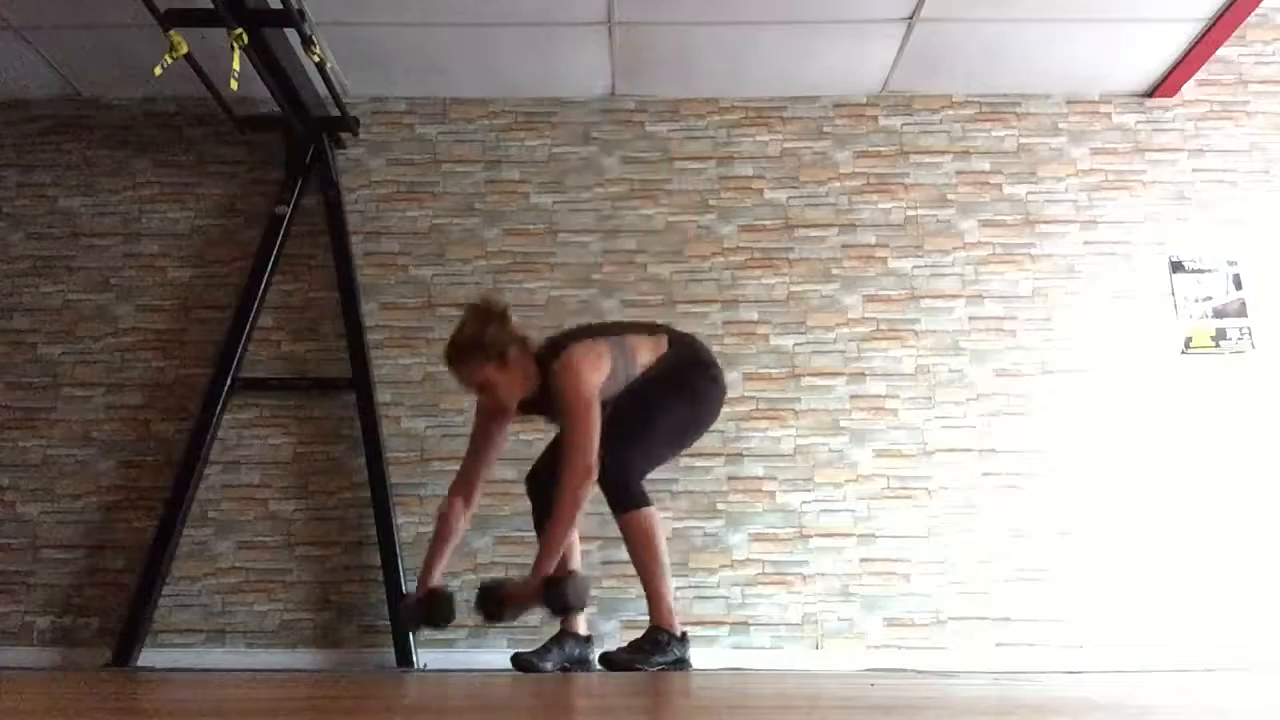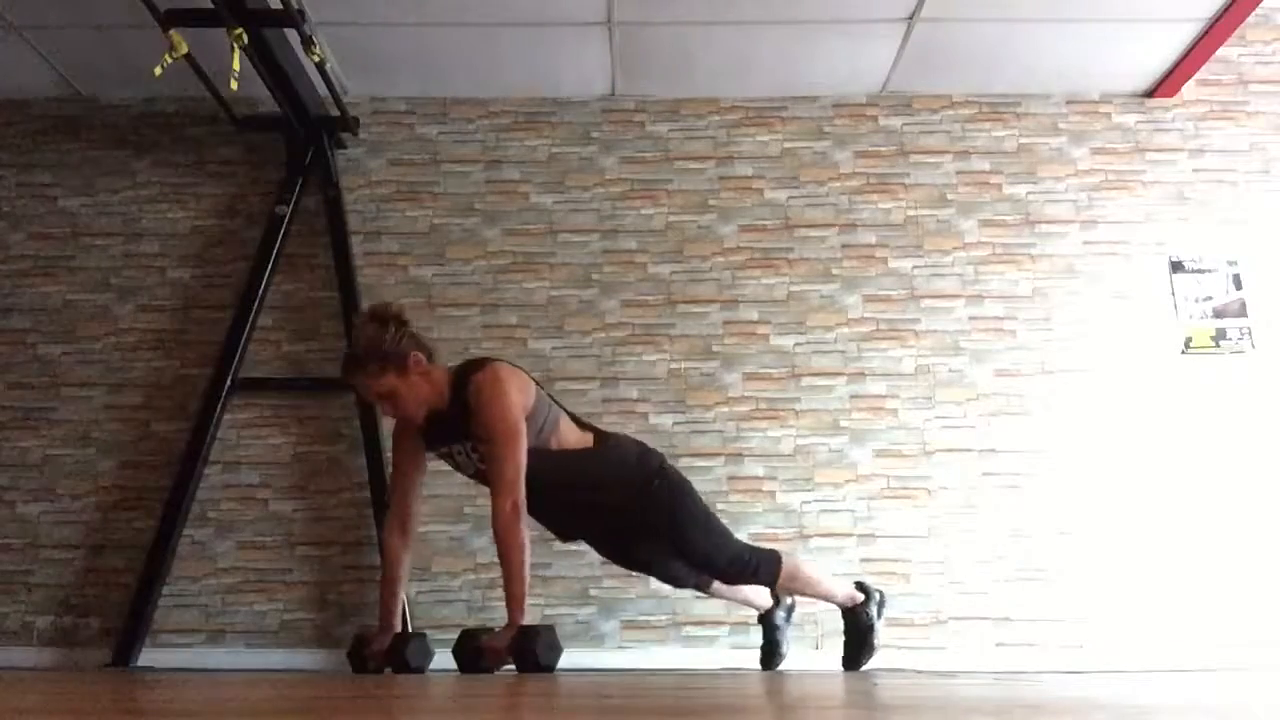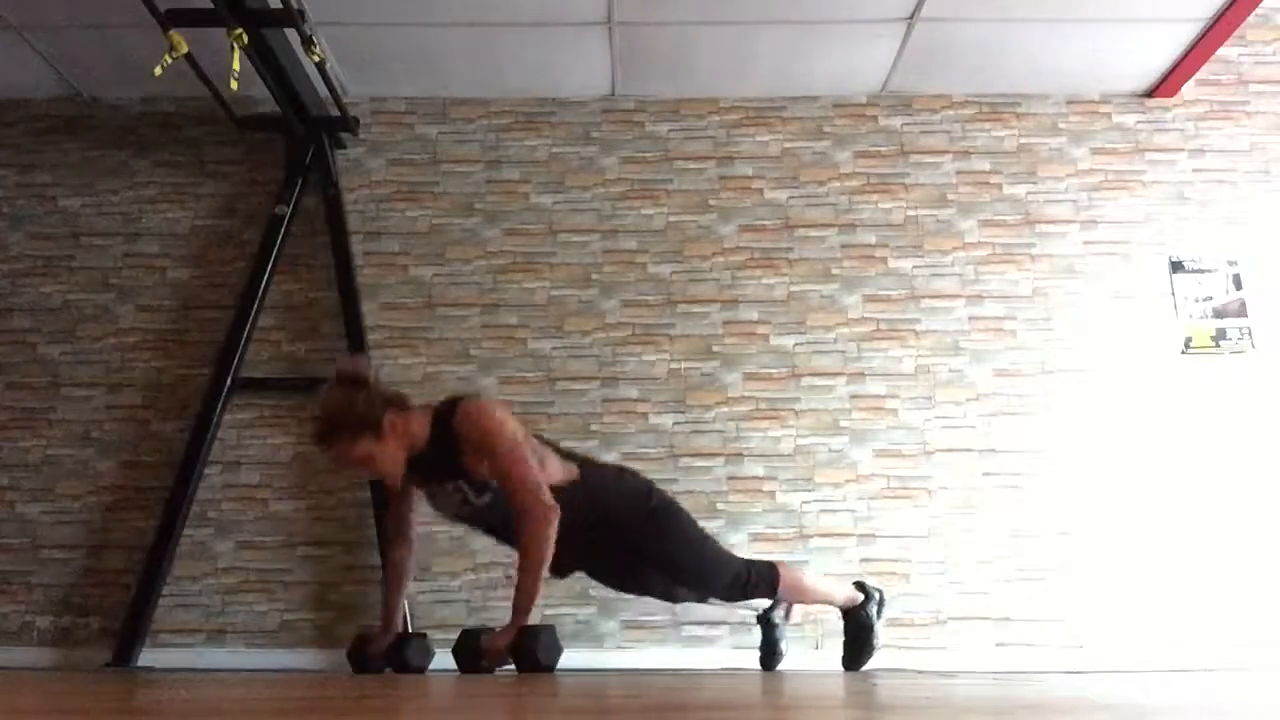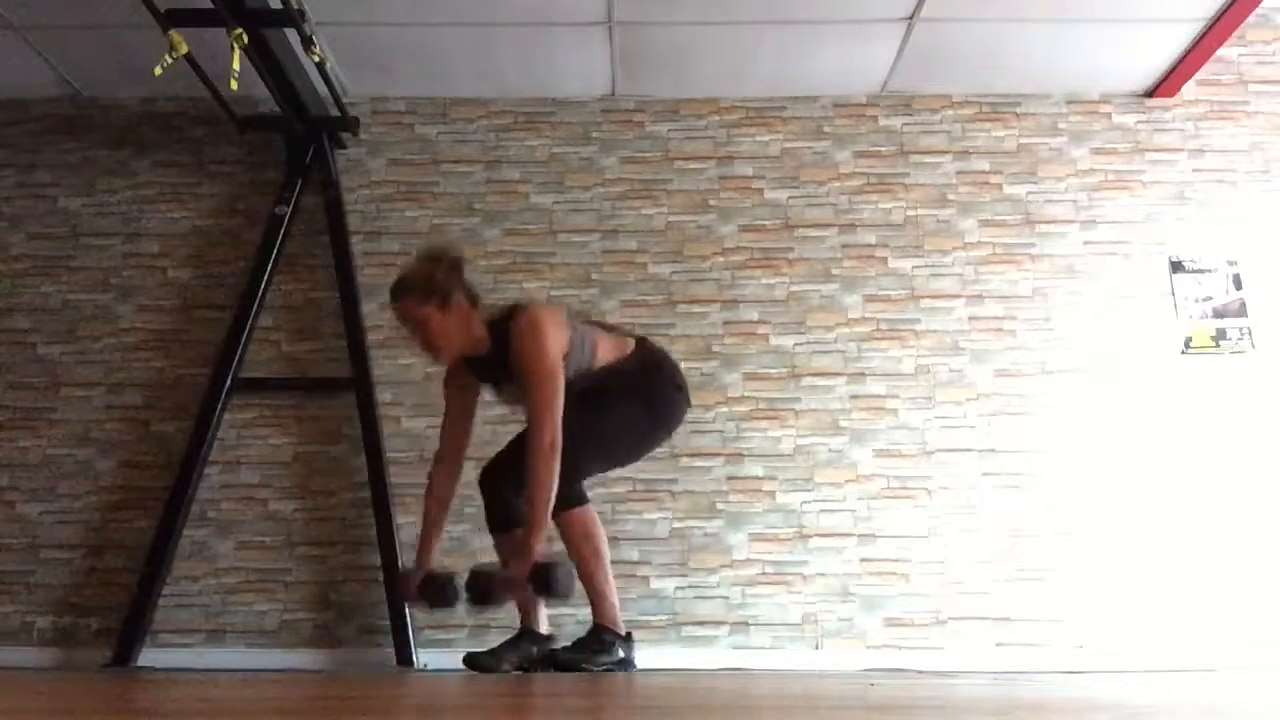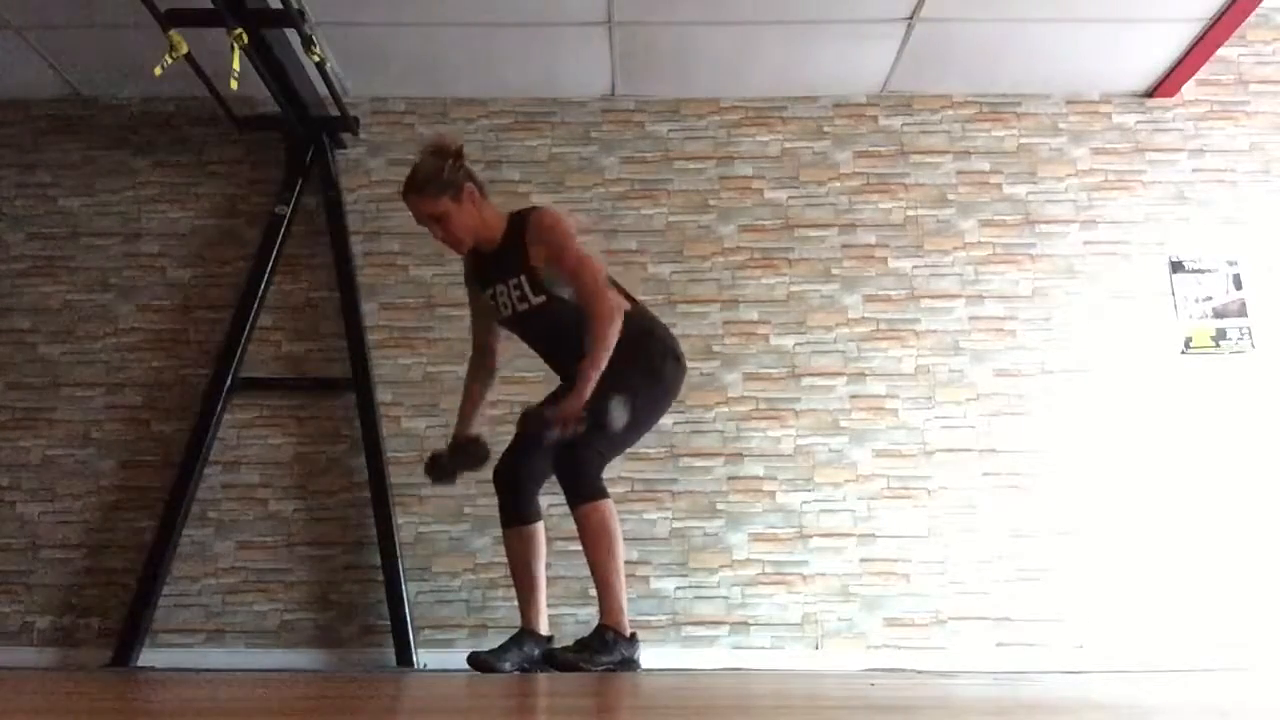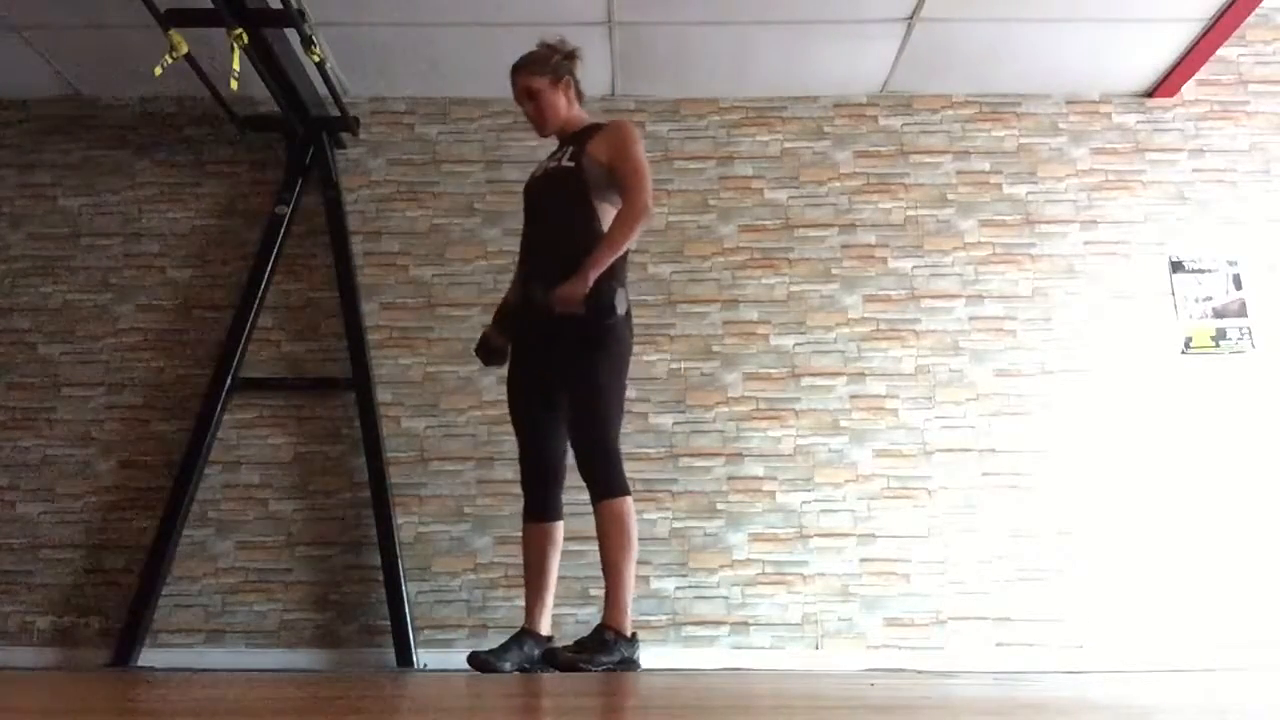
dt=0.7s
person 1, frame 1
left shoulder: (572, 370)
right shoulder: (502, 392)
left elbow: (578, 478)
right elbow: (462, 494)
left wrist: (540, 575)
right wrist: (427, 583)
left hip: (691, 379)
right hip: (629, 403)
left knee: (614, 468)
right knee: (542, 482)
left ankle: (668, 637)
right ankle: (574, 637)
person 1, frame 2
left shoulder: (488, 386)
right shoulder: (417, 419)
left elbow: (508, 506)
right elbow: (398, 523)
left wrist: (513, 625)
right wrist: (386, 629)
left hip: (628, 479)
right hip: (584, 503)
left knee: (734, 562)
right knee: (687, 573)
left ankle: (857, 601)
right ankle: (770, 608)
person 1, frame 3
left shoulder: (473, 421)
right shoulder: (408, 457)
left elbow: (540, 513)
right elbow: (400, 541)
left wrist: (517, 626)
right wrist: (389, 629)
left hip: (620, 511)
right hip: (585, 539)
left knee: (734, 581)
right knee: (702, 587)
left ankle: (859, 600)
right ankle: (772, 612)
person 1, frame 4
left shoulder: (530, 329)
right shoulder: (465, 366)
left elbow: (548, 443)
right elbow: (447, 458)
left wrist: (531, 548)
right wrist: (423, 559)
left hip: (651, 390)
right hip: (595, 402)
left knee: (554, 483)
right knee: (499, 480)
left ankle: (613, 637)
right ankle: (534, 634)
person 1, frame 5
left shoulder: (542, 229)
right shoulder: (477, 268)
left elbow: (607, 307)
right elbow: (484, 357)
left wrist: (580, 396)
right wrist: (462, 430)
left hip: (645, 361)
right hip: (589, 377)
left knee: (575, 458)
right knee: (514, 474)
left ankle: (617, 635)
right ankle: (535, 635)
person 1, frame 6
left shoulder: (614, 135)
right shoulder: (552, 162)
left elbow: (639, 205)
left wrist: (586, 277)
right wrist: (505, 309)
left hip: (590, 318)
right hip: (536, 325)
left knee: (597, 461)
right knee: (539, 477)
left ankle: (618, 634)
right ankle: (535, 635)
